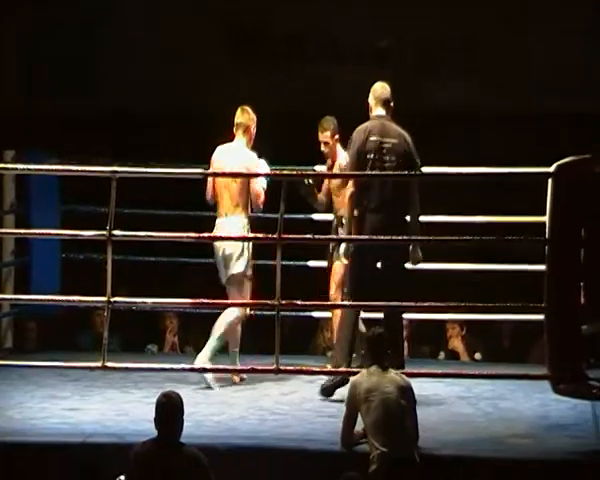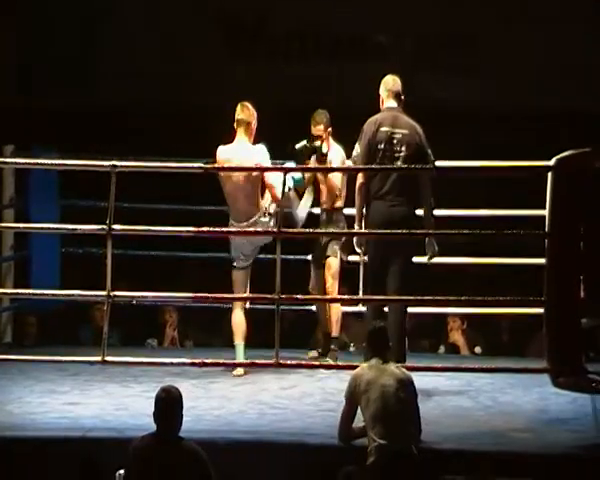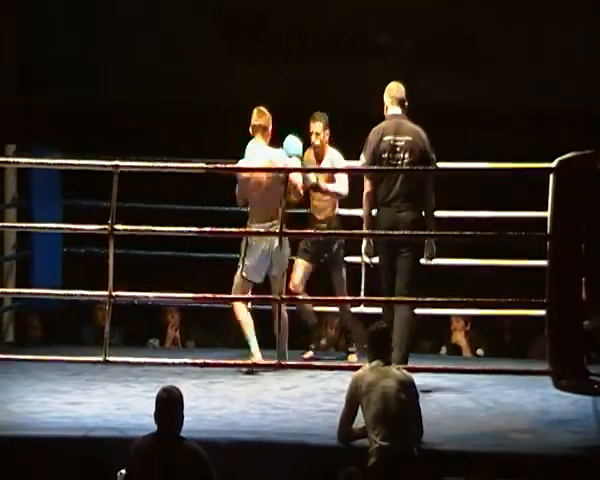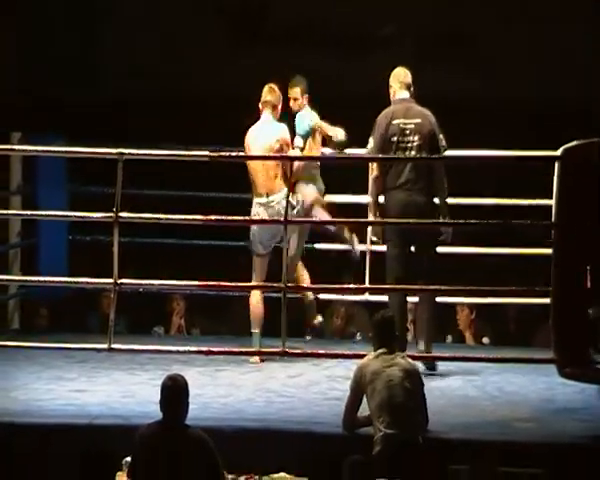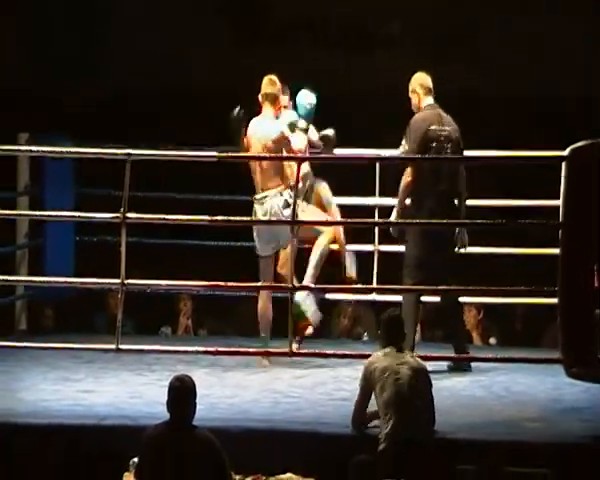
dt=0.3s
person 1, frame 1
left shoulder: (361, 133)
right shoulder: (404, 138)
left elbow: (352, 188)
right elbow: (413, 194)
left wrist: (346, 232)
right wrist: (415, 240)
left hip: (367, 225)
right hip: (396, 228)
left knee: (354, 298)
right knee: (392, 303)
person 1, frame 2
left shoulder: (372, 124)
right shoulder: (415, 130)
left elbow: (361, 180)
right elbow: (426, 187)
left wrist: (358, 223)
right wrist: (430, 233)
left hip: (377, 212)
right hip: (405, 215)
left knee: (375, 292)
right knee: (397, 292)
person 1, frame 3
left shoulder: (377, 133)
right shoulder: (419, 135)
left elbow: (369, 189)
right elbow: (429, 191)
left wrist: (366, 232)
right wrist: (430, 234)
left hip: (385, 219)
right hip: (411, 220)
left knee: (388, 294)
right knee: (405, 295)
left ankle: (389, 361)
right ankle: (397, 364)
person 1, frame 4
left shoulder: (386, 117)
right shoulder: (428, 118)
left elbow: (376, 172)
right elbow: (439, 170)
left wrist: (373, 211)
right wrist: (445, 213)
left hip: (395, 202)
right hip: (423, 203)
left knee: (396, 280)
right knee: (425, 277)
left ankle: (397, 353)
right ankle: (425, 343)
person 1, frame 5
left shoulder: (418, 121)
right shoulder: (451, 124)
left elbow: (410, 174)
right elbow: (461, 178)
left wrist: (397, 210)
right wrist: (462, 223)
left hip: (421, 209)
right hip: (447, 211)
left knee: (413, 283)
right knee: (447, 283)
left ankle: (407, 350)
right ankle: (461, 353)
person 2, frame 1
left shoulder: (218, 153)
right shoulder: (251, 158)
right elbow: (258, 201)
right wrist: (261, 183)
left hip: (220, 228)
right hip: (238, 229)
left knee: (237, 300)
right knee: (240, 305)
left ankle: (235, 367)
right ankle: (205, 357)
person 2, frame 2
left shoulder: (221, 153)
right shoulder: (258, 153)
right elbow: (275, 196)
right wrist: (280, 185)
left hip: (237, 231)
right hip: (262, 221)
left knee: (239, 301)
right knee: (277, 195)
left ankle: (241, 360)
person 2, frame 3
left shoulder: (242, 164)
right shoulder: (279, 156)
left elbow: (241, 201)
right elbow: (297, 193)
right wrist: (296, 167)
left hip: (255, 238)
right hip: (278, 235)
left knee: (239, 299)
right knee: (278, 302)
left ankle: (255, 352)
right ankle: (282, 358)
person 2, frame 4
left shoulder: (250, 134)
right shoulder: (280, 130)
right elbow: (291, 170)
left hip: (259, 210)
right hip: (281, 203)
left knee: (257, 283)
left ankle: (256, 347)
person 2, frame 5
left shoulder: (252, 126)
right shoulder: (279, 127)
right elbow: (299, 151)
right wrist: (303, 134)
left hip: (260, 207)
right hip: (280, 202)
left knee: (265, 284)
left ankle: (265, 347)
right ankle: (305, 290)
person 3, frame 1
left shoulder: (345, 161)
right shoulder: (329, 165)
right elbow: (321, 204)
right wrist: (310, 192)
left hip: (347, 228)
right hip: (338, 228)
left knee: (336, 294)
right knee: (335, 295)
left ankle: (338, 354)
person 3, frame 2
left shoulder: (336, 153)
right shoulder: (317, 154)
left elbow: (337, 190)
right elbow: (304, 185)
left wrist: (324, 165)
left hip: (335, 221)
right hip: (323, 220)
left knee: (331, 289)
right knee: (316, 289)
left ankle: (334, 348)
right ankle: (325, 342)
person 3, frame 3
left shoulder: (335, 158)
right shoulder: (307, 156)
left elbow: (343, 190)
left wrist: (320, 183)
left hip: (332, 228)
right hip: (312, 228)
left knee: (341, 295)
right knee: (295, 287)
left ankle: (354, 345)
right ankle: (315, 337)
person 3, frame 4
left shoulder: (311, 119)
right shoulder: (298, 119)
left elbow: (339, 134)
left hip: (310, 175)
right hip: (300, 178)
left knee: (306, 202)
left ankle: (344, 235)
person 3, frame 5
left shoulder: (302, 123)
left elbow: (323, 148)
left wrist: (326, 139)
left hip: (309, 183)
right knee: (285, 265)
left ankle: (345, 253)
person 4, frame 1
left shoulder: (358, 383)
right shoulder: (404, 382)
left elbow: (346, 440)
right elbow: (415, 435)
left hip: (382, 466)
right hip: (409, 463)
person 4, frame 2
left shoulder: (358, 376)
right shoulder: (405, 376)
left elbow: (344, 434)
right elbow: (417, 430)
left hip: (379, 461)
right hip: (408, 459)
person 4, frame 3
left shoulder: (359, 378)
right shoulder: (406, 378)
left elbow: (343, 434)
right elbow: (418, 431)
left hip: (380, 461)
right hip: (409, 460)
person 4, frame 4
left shoulder: (364, 367)
right shoulder: (411, 366)
left elbow: (348, 423)
right elbow: (424, 420)
left hip: (385, 450)
right hip: (414, 448)
person 4, frame 5
left shoulder: (373, 364)
right shoulder: (419, 365)
left elbow: (357, 422)
right elbow: (431, 420)
left hip: (391, 447)
right hip: (420, 446)
